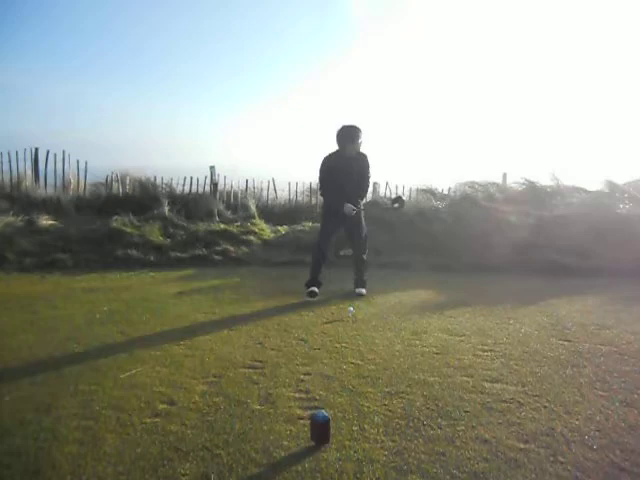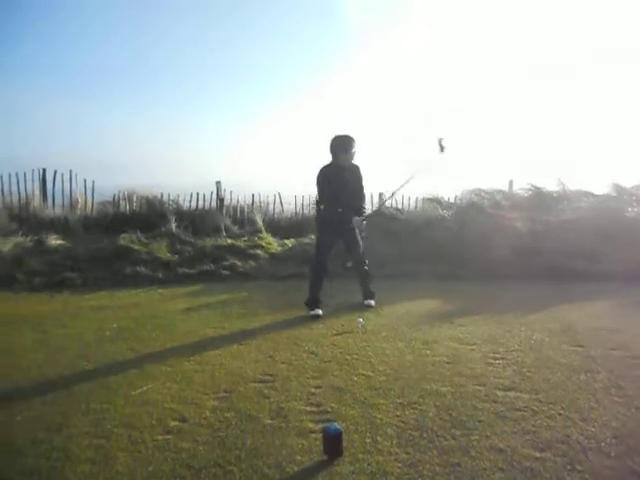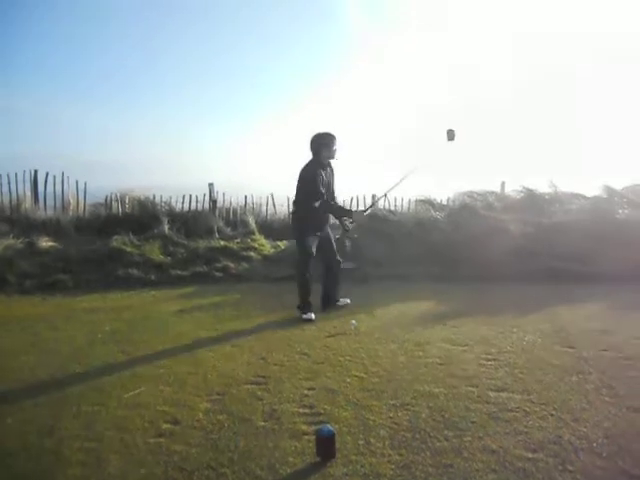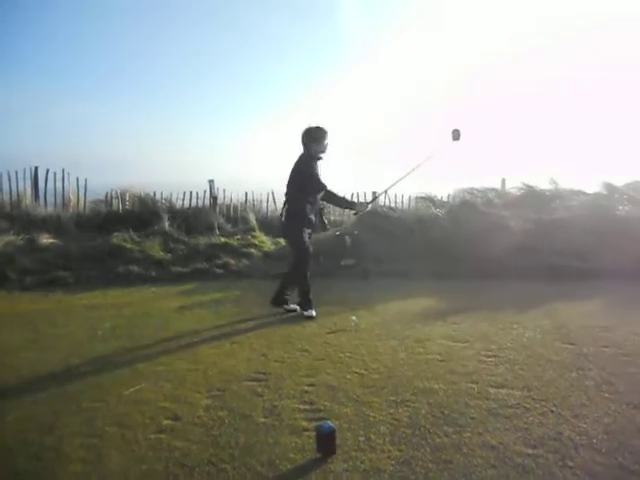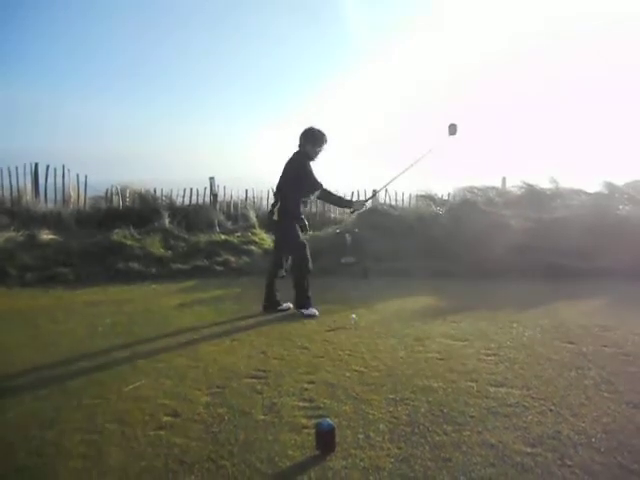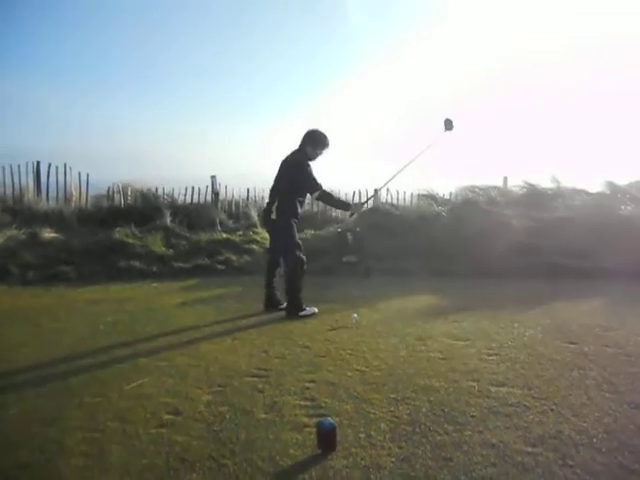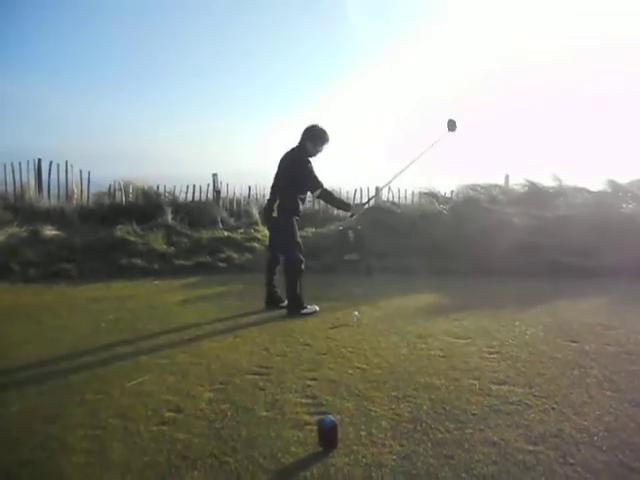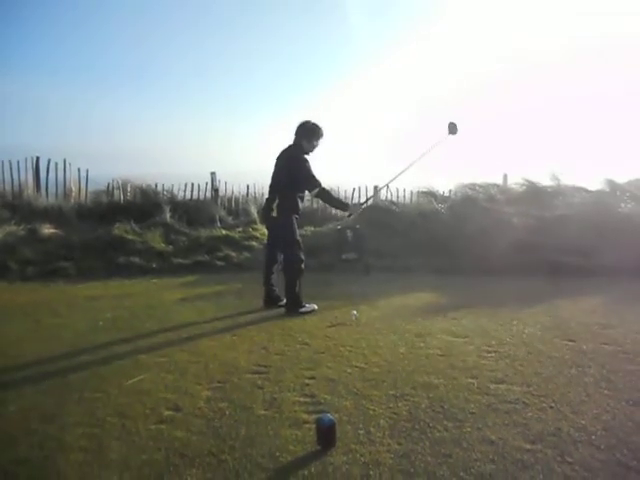
dt=0.2s
person 1, frame 1
left shoulder: (362, 159)
right shoulder: (330, 161)
left elbow: (365, 185)
right elbow: (325, 190)
left wrist: (357, 202)
right wrist: (342, 205)
left hip: (355, 208)
right hip: (333, 209)
left knee: (360, 246)
right knee: (322, 245)
left ankle: (360, 283)
right ankle: (313, 283)
person 1, frame 2
left shoulder: (354, 170)
right shoulder: (326, 174)
left elbow: (359, 196)
right elbow: (326, 205)
left wrist: (359, 215)
right wrist: (350, 218)
left hip: (348, 221)
right hip: (328, 222)
left knee: (359, 259)
right knee: (320, 261)
left ankle: (368, 295)
right ankle: (313, 303)
person 1, frame 3
left shoulder: (327, 168)
right shoulder: (311, 172)
left elbow: (330, 197)
right elbow: (321, 202)
left wrist: (342, 218)
right wrist: (349, 214)
left hip: (320, 222)
right hip: (304, 224)
left knee: (333, 261)
right knee: (306, 264)
left ankle: (330, 298)
right ankle: (306, 307)
person 1, frame 4
left shoulder: (309, 163)
right shoulder: (306, 165)
right elbow: (324, 193)
left wrist: (320, 216)
right wrist: (353, 205)
left hip: (302, 218)
right hip: (294, 219)
left knee: (301, 260)
right knee: (303, 260)
left ankle: (281, 297)
right ankle: (306, 304)
person 1, frame 5
left shoulder: (298, 161)
right shoulder: (300, 164)
right elbow: (320, 192)
left wrist: (301, 218)
right wrist: (350, 204)
left hip: (283, 216)
right hip: (284, 217)
left knee: (279, 259)
right knee: (302, 257)
left ankle: (271, 301)
right ankle: (303, 303)
person 1, frame 6
left shoulder: (294, 160)
right shoulder: (300, 165)
right elbow: (319, 194)
right wrist: (348, 207)
left hip: (276, 215)
right hip: (281, 217)
left knee: (276, 258)
right knee: (296, 260)
left ankle: (272, 301)
right ankle: (295, 306)
person 1, frame 7
left shoulder: (292, 156)
right shoulder: (301, 161)
right elbow: (320, 192)
right wrist: (348, 207)
left hip: (276, 212)
right hip: (283, 215)
left knee: (276, 256)
right knee: (294, 258)
left ankle: (273, 298)
right ankle: (296, 304)
person 1, frame 8
left shoulder: (288, 154)
right shoulder: (297, 160)
right elbow: (317, 190)
right wrist: (346, 207)
left hip: (274, 211)
right hip: (282, 213)
left knee: (273, 254)
right knee: (295, 257)
left ankle: (272, 297)
right ankle: (294, 303)
